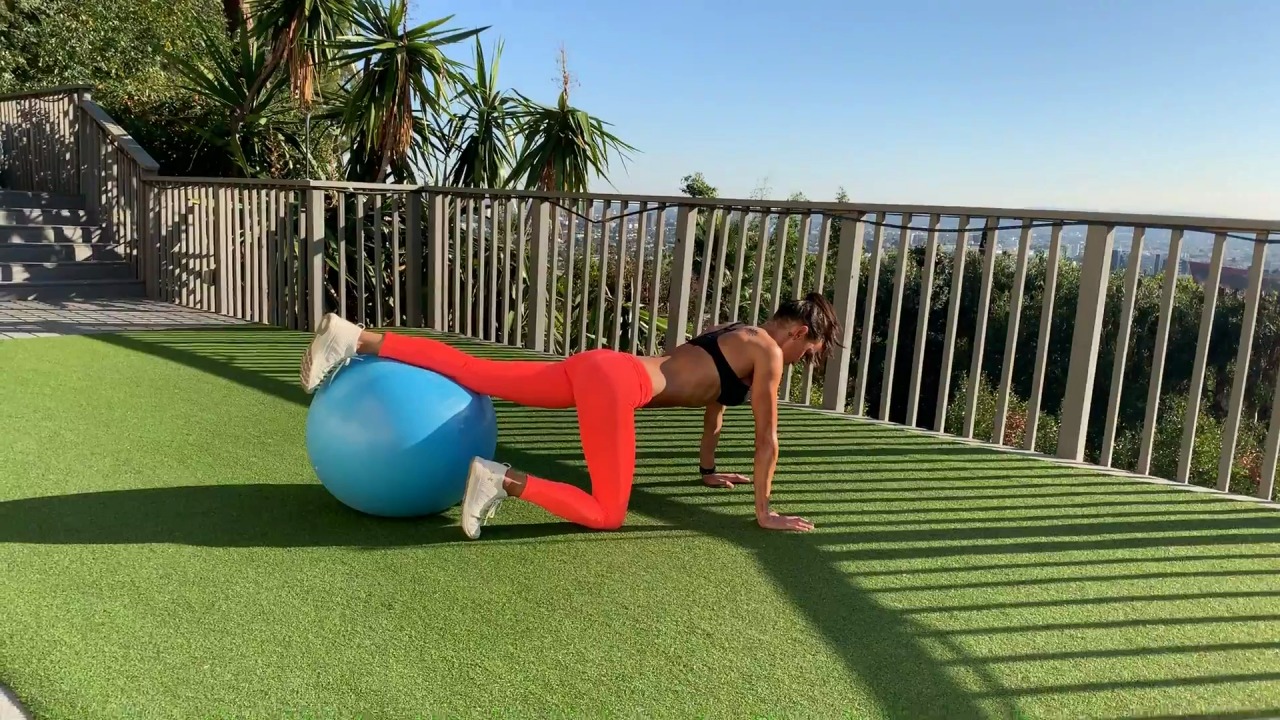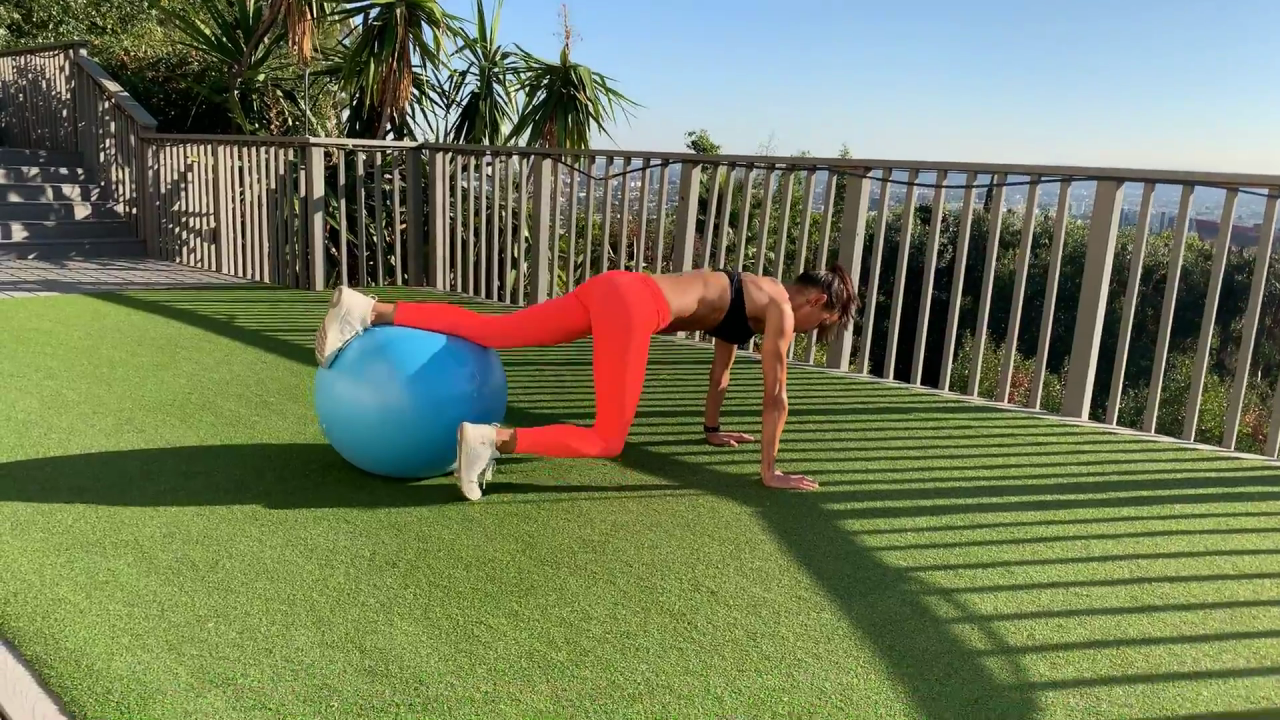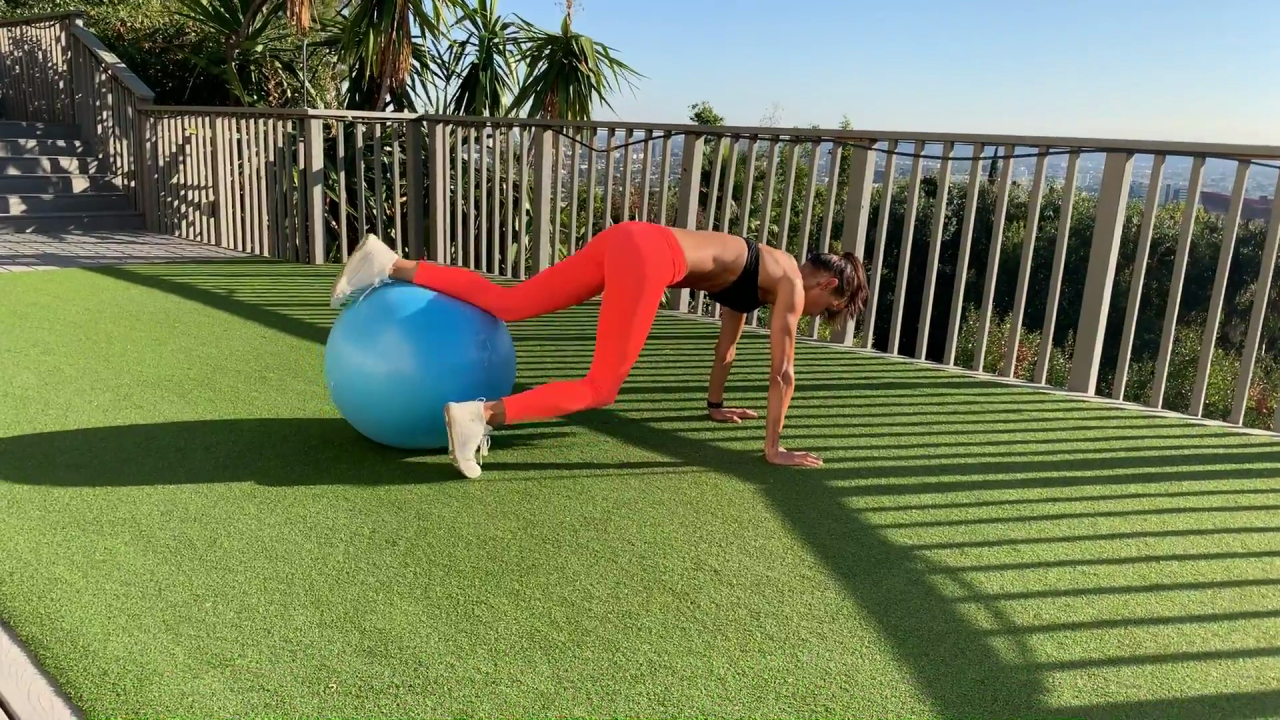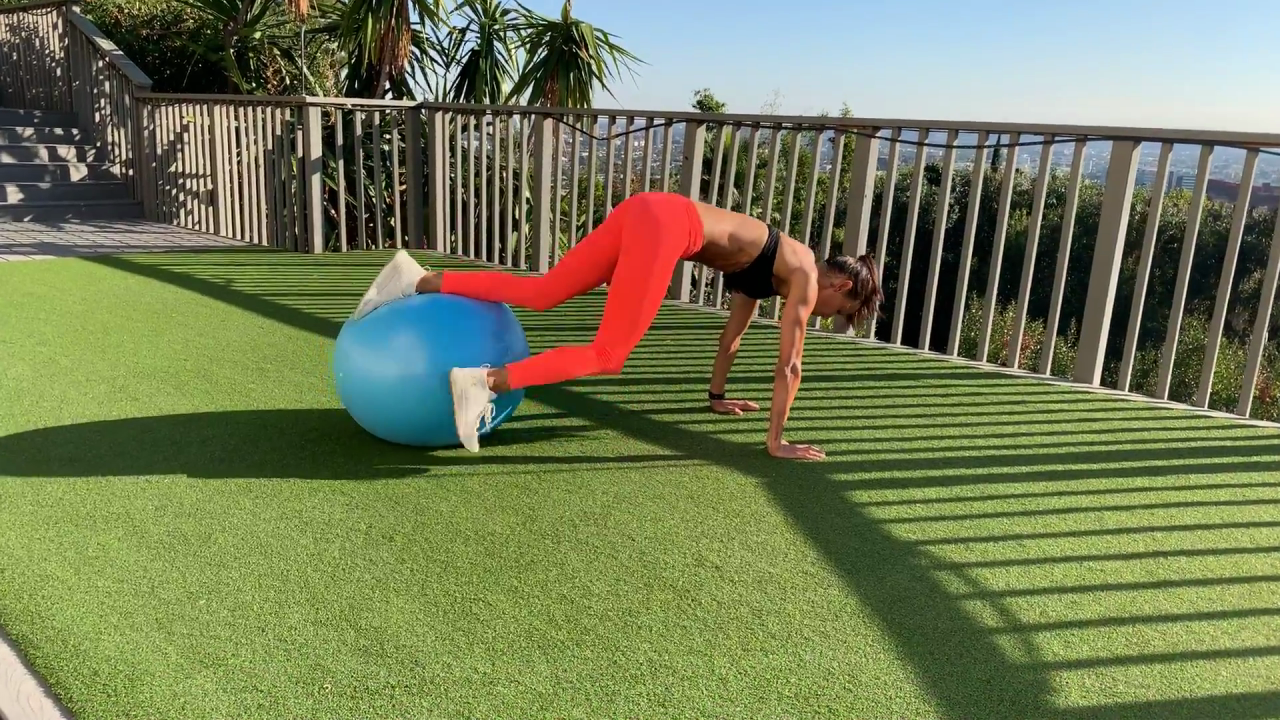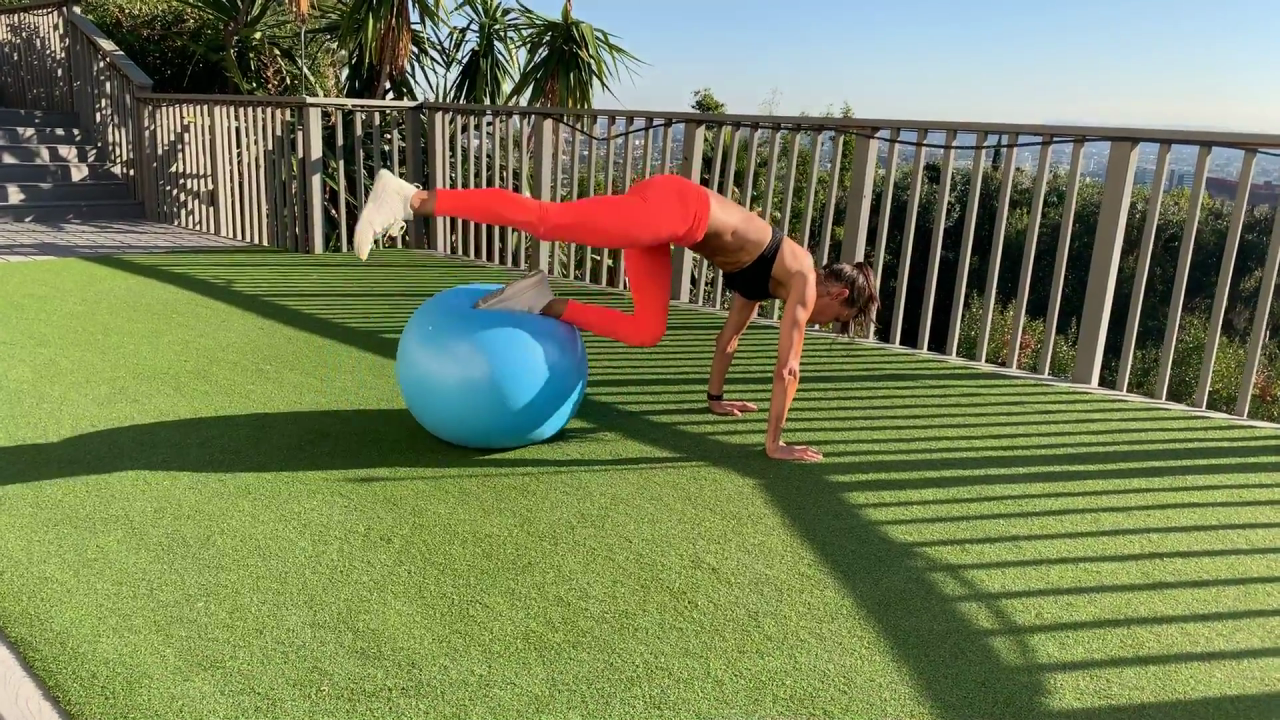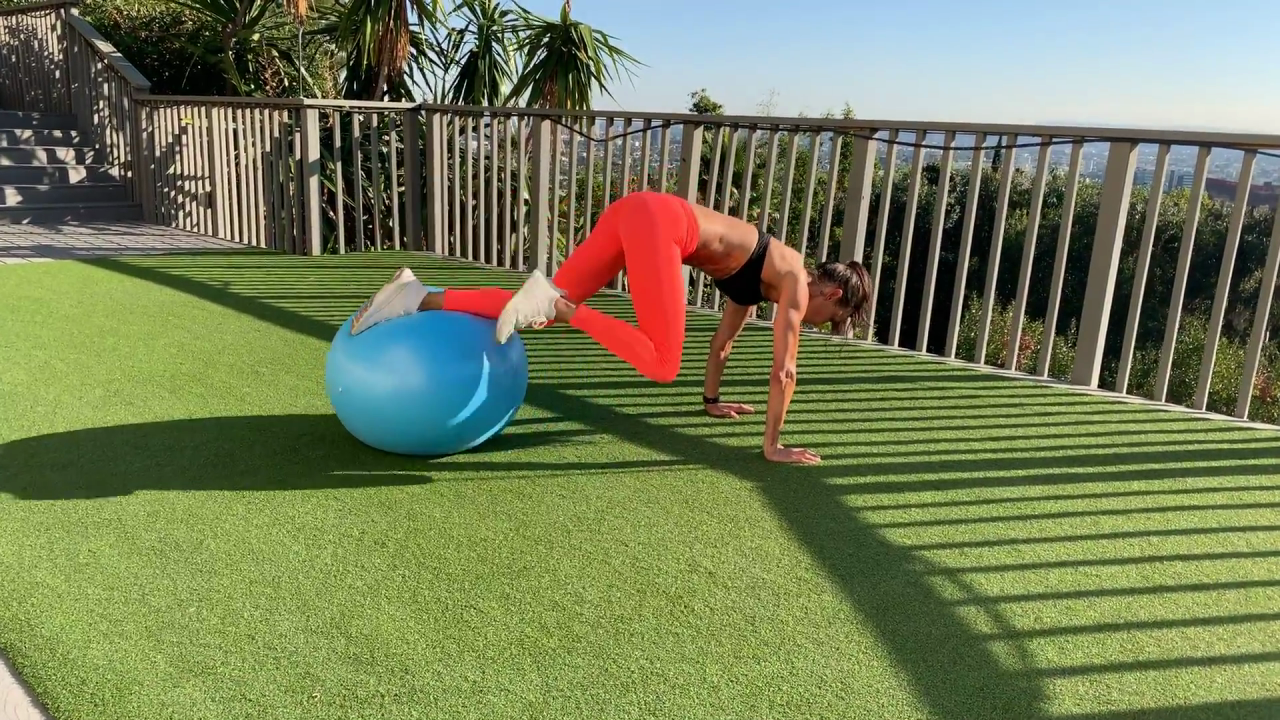
dt=0.5s
person 1, frame 1
left shoulder: (737, 338)
right shoulder: (769, 351)
left elbow: (713, 404)
right elbow: (766, 438)
left wrist: (708, 471)
right wrist: (764, 512)
left hip: (597, 369)
right hip: (615, 386)
left knee: (470, 373)
right knee: (609, 516)
left ankle: (352, 337)
right ankle: (503, 481)
person 1, frame 2
left shoulder: (750, 296)
right shoulder: (779, 305)
left elbow: (721, 366)
right elbow: (775, 396)
left wrist: (712, 429)
right wrist: (769, 470)
left hip: (609, 291)
right hip: (633, 305)
left knee: (486, 329)
right knee: (607, 441)
left ankle: (365, 310)
right ankle: (494, 438)
person 1, frame 3
left shoulder: (757, 277)
right shoulder: (789, 283)
left elbow: (728, 339)
right elbow: (782, 373)
left wrist: (715, 405)
right wrist: (773, 448)
left hip: (625, 241)
right hip: (644, 256)
left knee: (505, 302)
right knee: (600, 388)
left ankle: (386, 263)
right ankle: (481, 415)
person 1, frame 4
left shoulder: (771, 268)
right shoulder: (805, 275)
left elbow: (732, 331)
right elbow: (789, 366)
left wrist: (717, 396)
right wrist: (776, 441)
left hip: (643, 211)
right hip: (664, 224)
left knee: (536, 294)
right knee: (606, 357)
left ankle: (417, 279)
right ankle: (484, 382)
person 1, frame 5
left shoulder: (766, 277)
right shoulder: (805, 281)
left elbow: (730, 334)
right elbow: (787, 367)
left wrist: (715, 397)
right wrist: (775, 442)
left hip: (658, 210)
right hip: (668, 203)
left knee: (646, 333)
right knee: (541, 219)
left ankle: (541, 303)
right ankle: (411, 197)
person 1, frame 6
left shoulder: (759, 280)
right shoulder: (796, 282)
left elbow: (723, 337)
right elbow: (783, 371)
left wrist: (712, 400)
right wrist: (772, 445)
left hip: (633, 213)
right hip: (655, 222)
left knee: (549, 307)
right knee: (661, 365)
left ankle: (420, 298)
right ankle: (555, 300)
